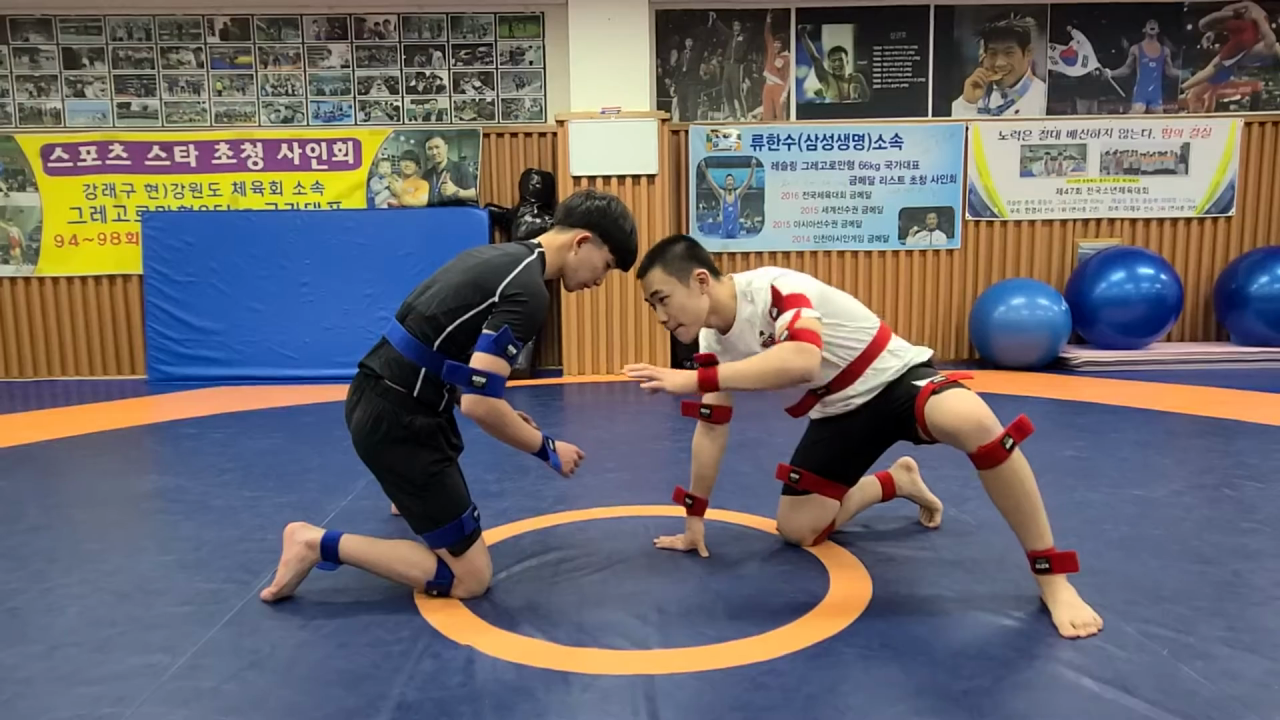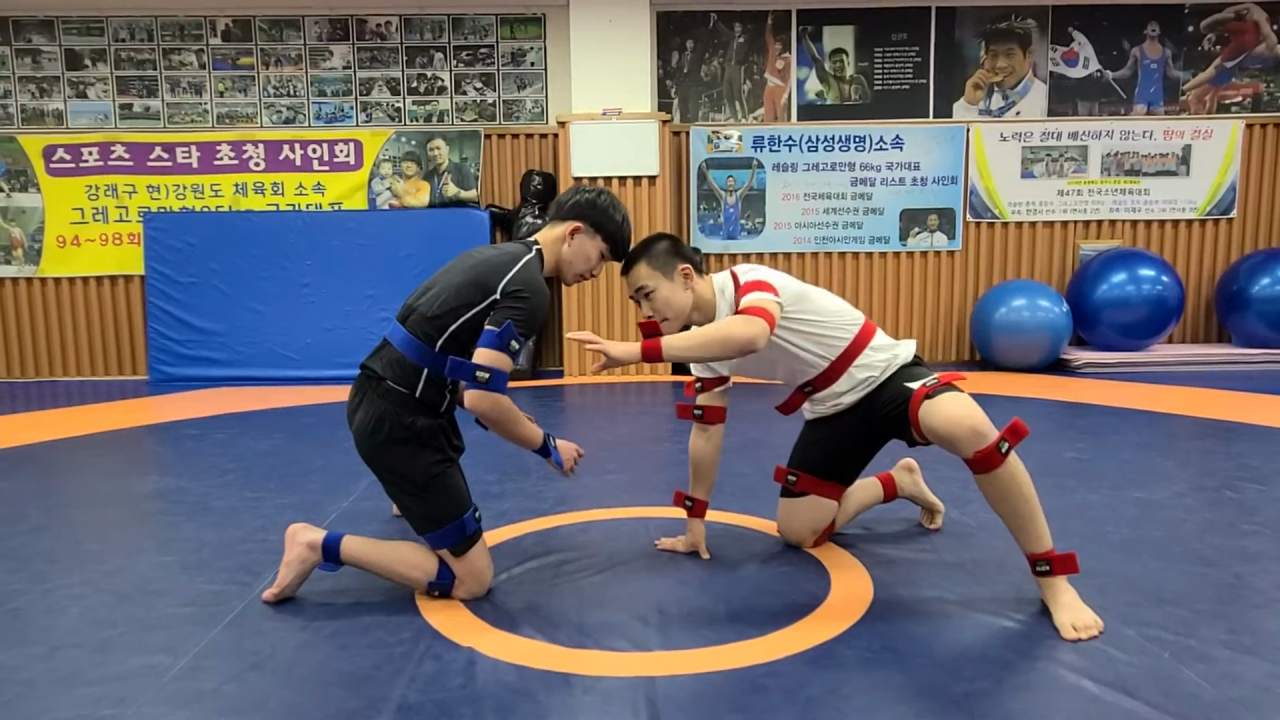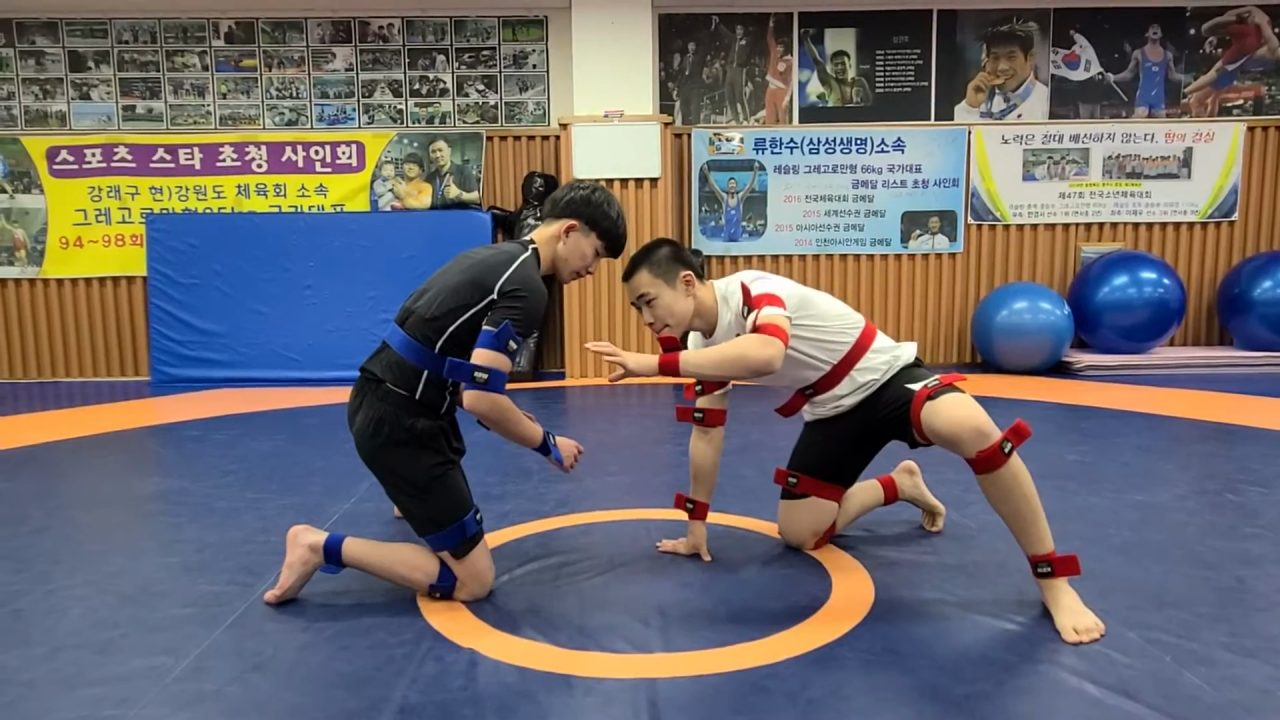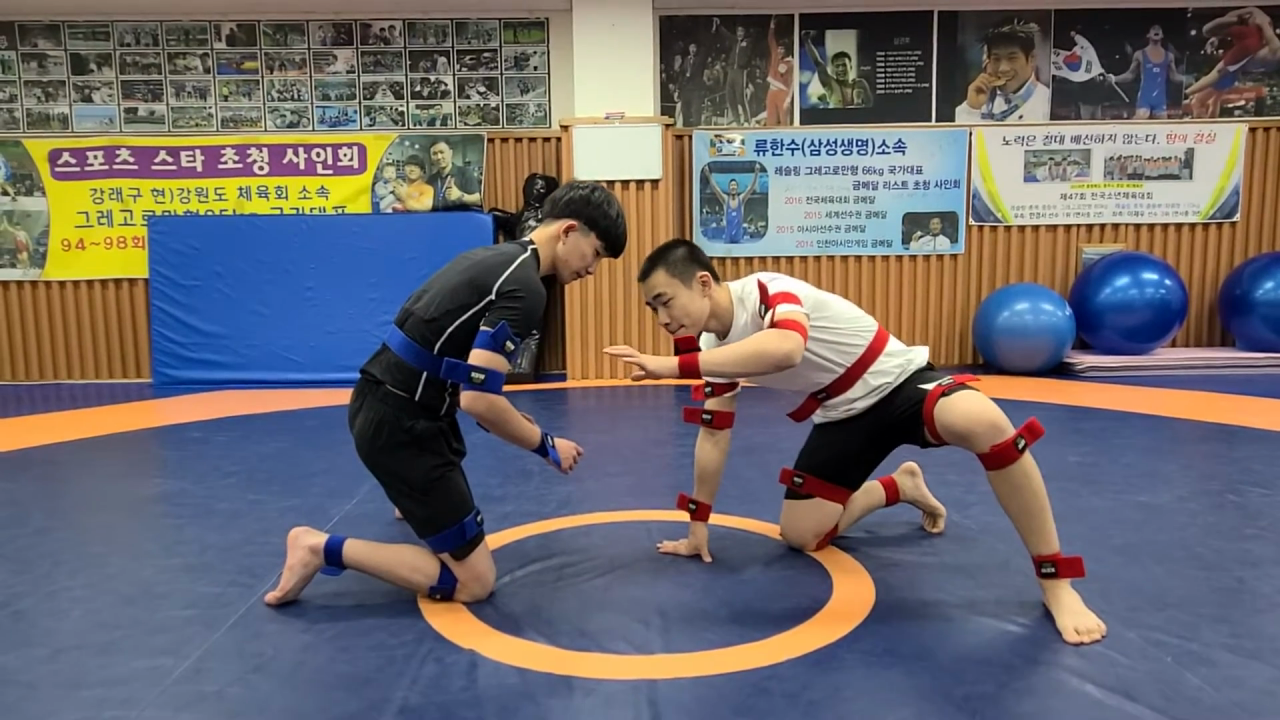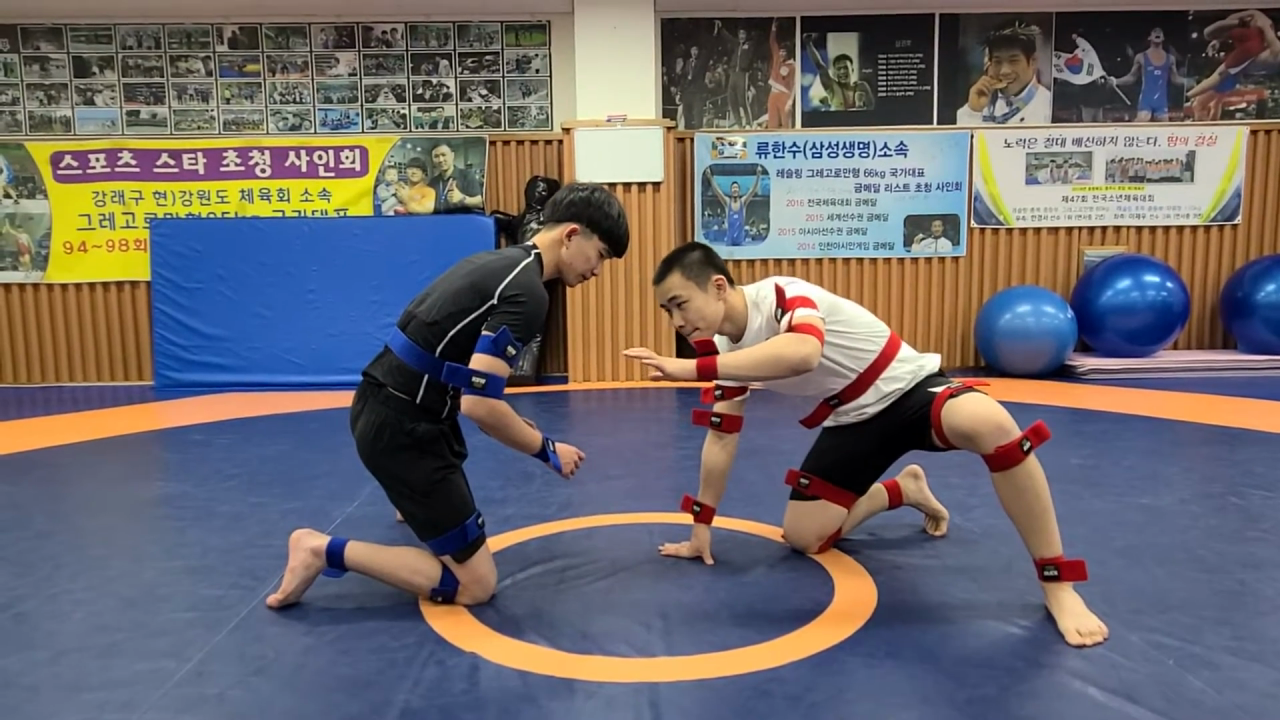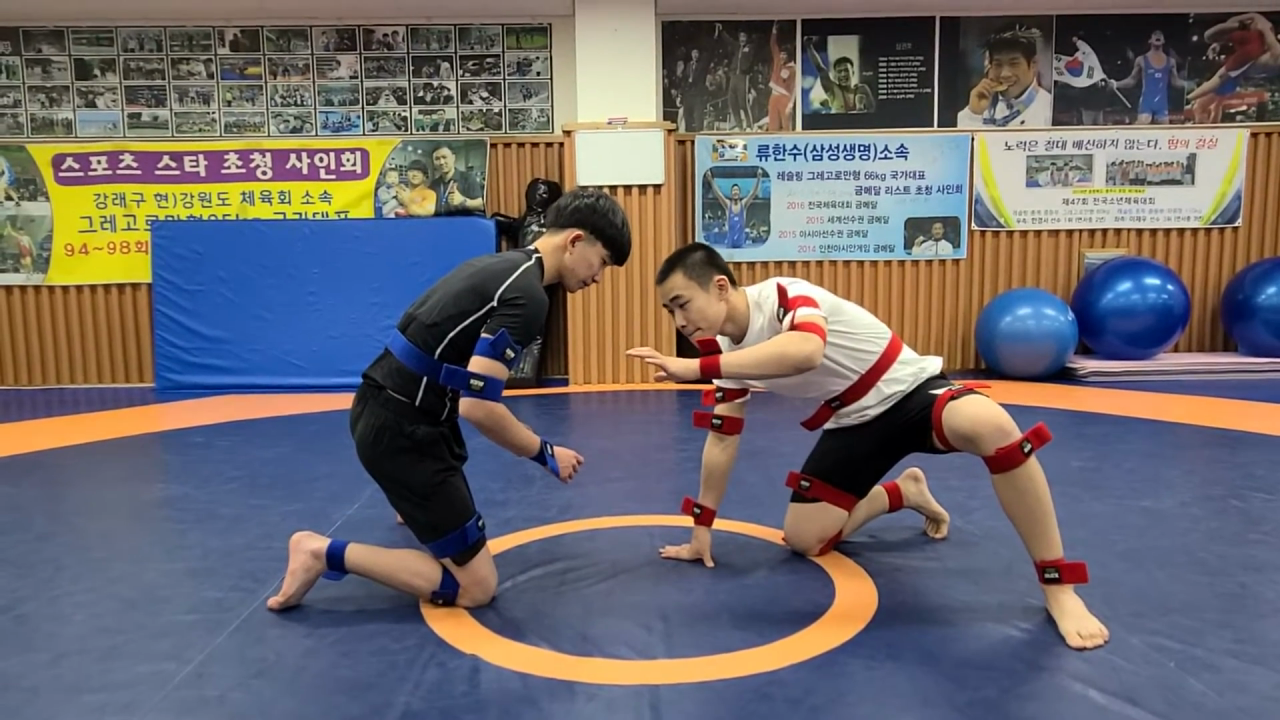
dt=0.4s
person 1, frame 1
left shoulder: (774, 288)
right shoulder: (712, 341)
left elbow: (804, 362)
right elbow: (710, 428)
left wrist: (694, 379)
right wrist: (694, 520)
left hip: (896, 378)
right hip: (839, 412)
left knee: (974, 424)
right knee: (798, 530)
left ankle: (1052, 577)
right ankle: (896, 480)
person 1, frame 2
left shoulder: (747, 282)
right shoulder: (702, 343)
left elbow: (751, 335)
right elbow: (707, 430)
left wrist: (638, 350)
right wrist: (696, 523)
left hip: (886, 375)
right hip: (832, 410)
left knee: (970, 430)
right knee: (797, 532)
left ankle: (1053, 580)
right ankle: (898, 482)
person 1, frame 3
left shoulder: (750, 290)
right shoulder: (702, 342)
left elbow: (767, 355)
right elbow: (707, 432)
left wrist: (656, 363)
right wrist: (695, 523)
left hip: (887, 377)
right hip: (833, 412)
left knee: (972, 430)
right knee: (798, 534)
left ankle: (1054, 582)
right ankle: (901, 484)
person 1, frame 4
left shoulder: (766, 291)
right shoulder: (713, 345)
left elbow: (786, 349)
right elbow: (713, 435)
left wrist: (675, 365)
right wrist: (698, 525)
left hip: (899, 382)
right hip: (843, 416)
left knee: (984, 424)
right knee: (801, 535)
left ankle: (1056, 583)
right ankle: (901, 486)
person 1, frame 5
left shoulder: (781, 296)
right shoulder: (726, 348)
left elbow: (804, 353)
right elbow: (722, 437)
left wrist: (693, 368)
right wrist: (701, 527)
left hip: (908, 388)
right hip: (852, 421)
left knee: (990, 425)
right knee: (804, 537)
left ankle: (1058, 586)
right ankle: (904, 488)
person 1, frame 6
left shoulder: (783, 295)
right shoulder: (727, 348)
left elbow: (806, 352)
right elbow: (722, 438)
left wrist: (694, 367)
right wrist: (702, 528)
left hip: (909, 390)
right hip: (853, 423)
left knee: (990, 427)
right knee: (804, 540)
left ankle: (1059, 588)
right ankle: (904, 491)
person 2, frame 1
left shoulder: (500, 255)
right shoulder: (527, 291)
right elbow: (479, 403)
left wrist: (501, 415)
right wrist: (548, 450)
left hip: (378, 397)
right hip: (397, 418)
right knee: (470, 578)
left ankle: (414, 497)
right ankle: (320, 544)
person 2, frame 2
left shoulder: (498, 255)
right shoulder: (528, 288)
right elbow: (482, 398)
left wrist: (502, 417)
right wrist: (548, 447)
left hip: (378, 397)
right hip: (398, 419)
right knee: (470, 579)
left ankle: (414, 496)
right ankle: (320, 544)
person 2, frame 3
left shoulder: (496, 255)
right shoulder: (525, 287)
right elbow: (481, 399)
left wrist: (504, 417)
right wrist: (548, 444)
left hip: (380, 400)
right hip: (399, 420)
right knee: (472, 580)
left ankle: (414, 498)
right ankle: (322, 547)
person 2, frame 4
left shoulder: (496, 256)
right shoulder: (523, 287)
right elbow: (478, 398)
left wrist: (505, 419)
right wrist: (546, 445)
left hip: (381, 402)
right hip: (399, 422)
right knee: (474, 581)
left ankle: (415, 498)
right ankle: (323, 549)
person 2, frame 5
left shoulder: (500, 261)
right shoulder: (526, 293)
right elbow: (479, 404)
left wrist: (508, 423)
right wrist: (548, 451)
left hip: (384, 405)
right hip: (400, 425)
right knee: (475, 584)
left ankle: (416, 500)
right ankle: (326, 551)
person 2, frame 6
left shoulder: (502, 264)
right shoulder: (526, 295)
right elbow: (477, 405)
left wrist: (513, 431)
right wrist: (545, 453)
left hip: (385, 407)
right hip: (400, 427)
right knee: (476, 586)
left ankle: (418, 503)
right ankle: (326, 553)
